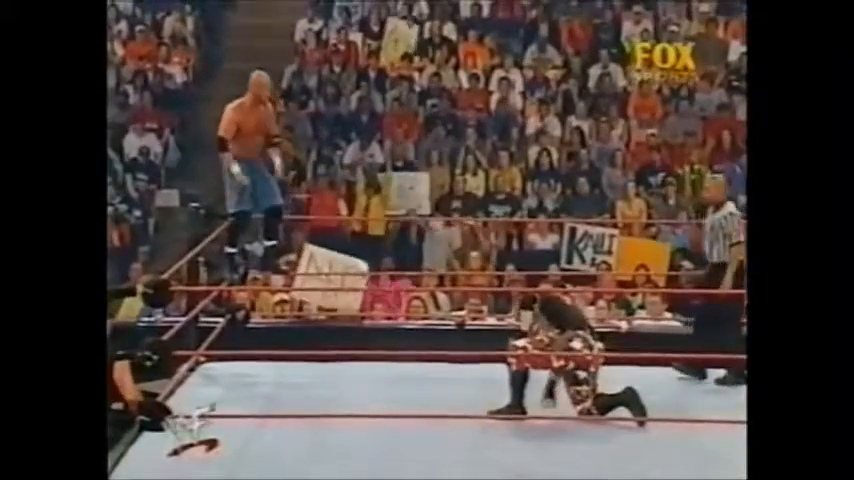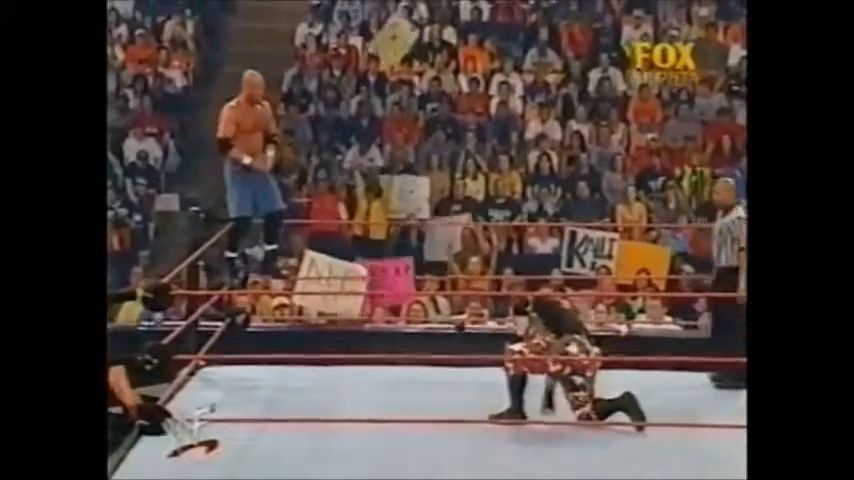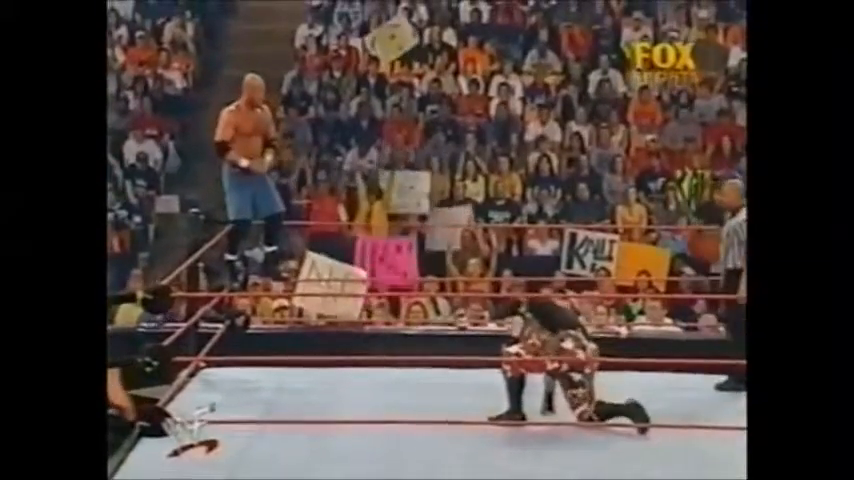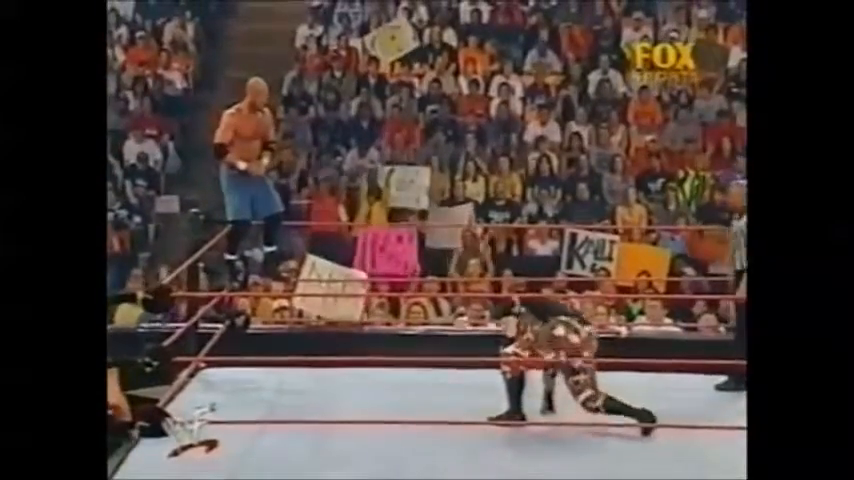
dt=0.2s
person 1, frame 1
left shoulder: (268, 109)
right shoulder: (234, 110)
left elbow: (273, 138)
right elbow: (222, 144)
left wrist: (277, 161)
right wrist: (235, 170)
left hip: (257, 164)
right hip: (237, 165)
left knee: (274, 208)
right knee: (241, 214)
left ankle: (269, 258)
right ankle: (231, 259)
person 1, frame 2
left shoulder: (265, 107)
right shoulder: (231, 110)
left elbow: (272, 136)
right elbow: (223, 145)
left wrist: (270, 155)
right wrist: (248, 160)
left hip: (260, 168)
right hip: (238, 169)
left knee: (275, 212)
right knee: (242, 218)
left ankle: (270, 261)
right ankle: (231, 262)
person 1, frame 3
left shoulder: (264, 112)
right shoulder: (230, 114)
left elbow: (271, 140)
right elbow: (221, 148)
left wrist: (267, 159)
right wrist: (246, 163)
left hip: (259, 171)
right hip: (236, 172)
left knee: (275, 214)
right knee: (241, 221)
left ankle: (270, 263)
right ankle: (231, 264)
person 1, frame 4
left shoulder: (265, 115)
right shoulder: (231, 116)
left elbow: (269, 143)
right elbow: (219, 150)
left wrist: (264, 162)
right wrist: (243, 165)
left hip: (256, 172)
right hip: (234, 174)
left knee: (274, 214)
right knee: (240, 221)
left ankle: (270, 262)
right ankle: (231, 264)
person 2, frame 1
left shoulder: (730, 214)
right shoulder: (712, 212)
left elbow: (738, 247)
left wrist: (728, 278)
left hip: (728, 272)
right hip: (715, 271)
left knee: (729, 324)
right knee: (704, 320)
left ankle: (736, 372)
right ankle: (697, 366)
person 2, frame 2
left shoulder: (738, 218)
right shoulder: (721, 215)
left elbow: (744, 252)
left wrist: (743, 283)
right wrist: (715, 277)
left hip: (734, 276)
right hip: (723, 275)
left knee: (734, 328)
right knee: (720, 326)
left ankle: (739, 375)
right ankle: (729, 370)
person 2, frame 3
left shoulder: (743, 220)
right shoulder: (731, 218)
left elbow: (748, 255)
left wrist: (743, 286)
right wrist: (724, 279)
left hip: (739, 278)
right hip: (732, 276)
left knee: (739, 330)
right knee: (735, 329)
left ankle: (739, 377)
right ankle: (739, 375)
person 2, frame 4
left shoulder: (744, 222)
right shoulder: (738, 219)
left wrist: (743, 284)
left hip: (744, 279)
right hip: (741, 277)
left knee: (743, 331)
right knee: (743, 329)
left ankle: (740, 377)
person 3, frame 1
left shoulder: (543, 303)
left hip: (571, 346)
right hip: (590, 352)
left knee: (517, 351)
right knee: (587, 408)
left ankle: (516, 406)
right ankle: (624, 398)
person 3, frame 2
left shoulder: (538, 306)
right wrist: (548, 394)
left hip: (568, 351)
right hip: (587, 357)
left knee: (514, 355)
right knee: (585, 414)
left ankle: (516, 410)
right ankle: (623, 403)
person 3, frame 3
left shoulder: (529, 307)
right elbow: (550, 364)
left hip: (564, 348)
right hip: (585, 355)
left knee: (511, 357)
right knee: (586, 413)
left ankle: (515, 412)
right ankle: (630, 409)
person 3, frame 4
left shoulder: (521, 306)
right wrist: (548, 397)
left hip: (559, 336)
right hip: (583, 340)
left knee: (510, 357)
right knee: (590, 399)
left ankle: (514, 412)
right ankle: (639, 414)
